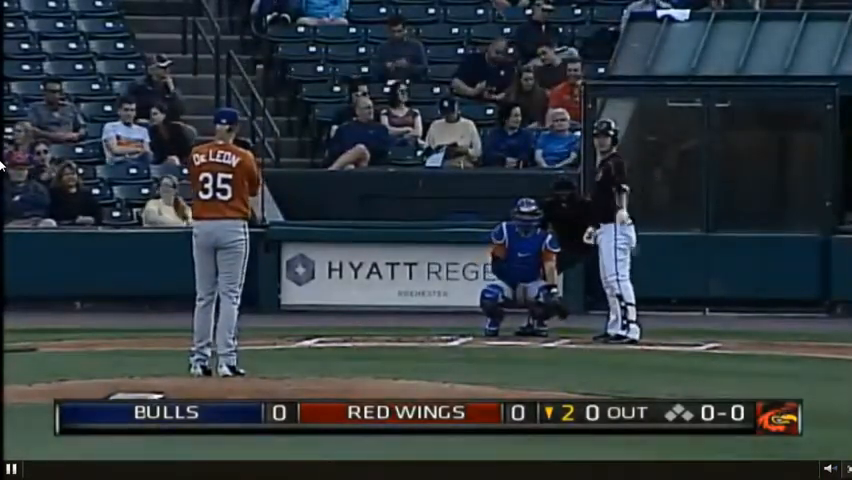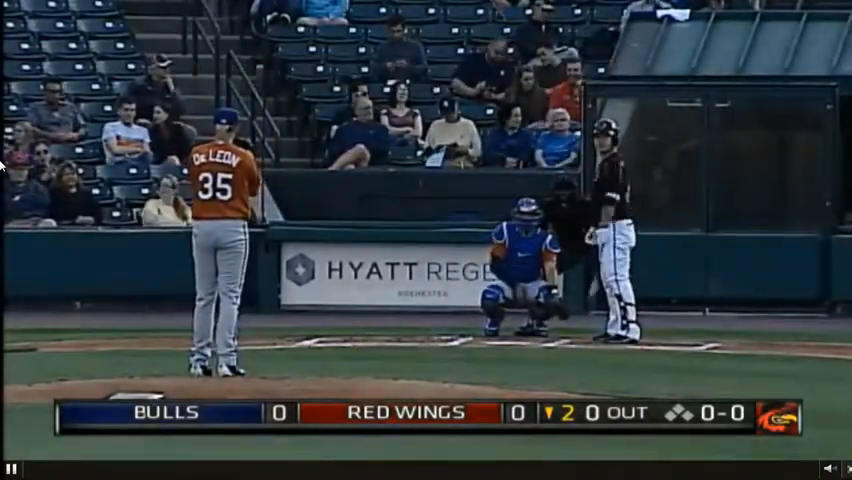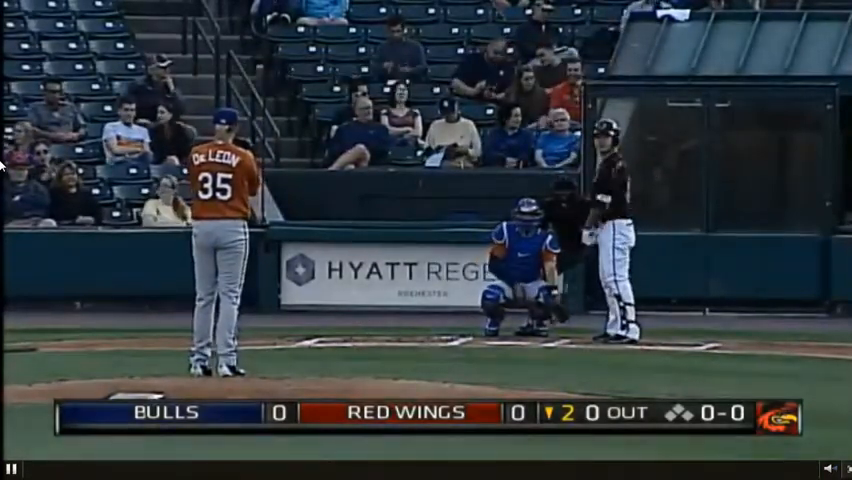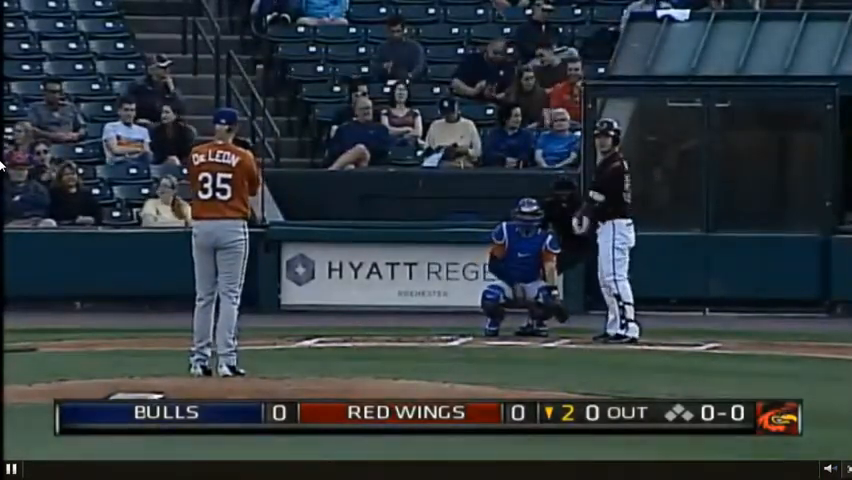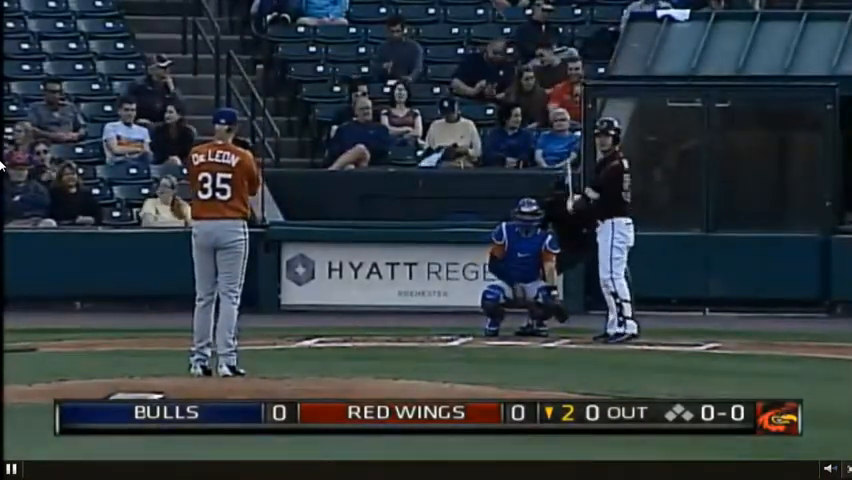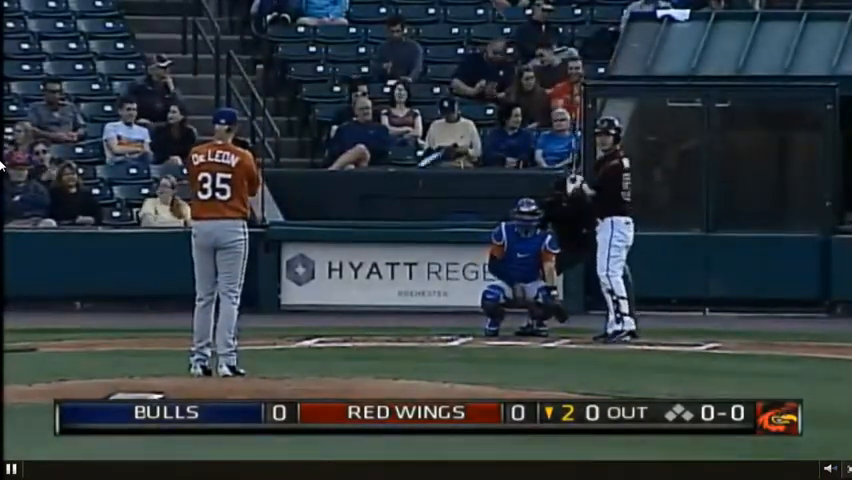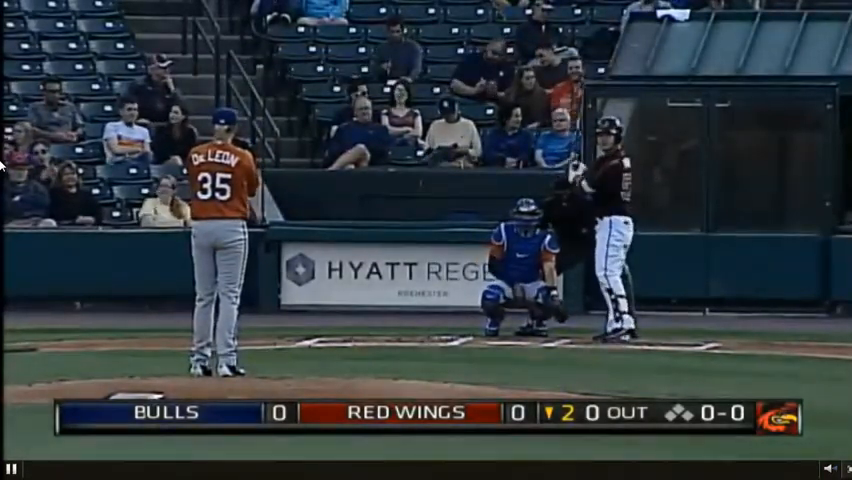
dt=0.1s
person 1, frame 1
left shoulder: (196, 155)
right shoulder: (244, 157)
right elbow: (254, 190)
left hip: (202, 227)
right hip: (232, 228)
left knee: (204, 295)
right knee: (229, 295)
left ankle: (199, 359)
right ankle: (226, 360)
person 1, frame 2
left shoulder: (196, 155)
right shoulder: (244, 157)
right elbow: (254, 189)
left hip: (202, 227)
right hip: (232, 228)
left knee: (204, 295)
right knee: (229, 295)
left ankle: (199, 359)
right ankle: (226, 360)
person 1, frame 3
left shoulder: (196, 155)
right shoulder: (243, 157)
right elbow: (254, 189)
left hip: (202, 227)
right hip: (232, 227)
left knee: (204, 295)
right knee: (229, 295)
left ankle: (199, 359)
right ankle: (226, 360)
person 1, frame 4
left shoulder: (196, 155)
right shoulder: (243, 157)
right elbow: (254, 189)
left hip: (201, 227)
right hip: (232, 227)
left knee: (204, 295)
right knee: (229, 295)
left ankle: (199, 359)
right ankle: (226, 360)
person 1, frame 5
left shoulder: (195, 155)
right shoulder: (243, 157)
right elbow: (253, 189)
left hip: (201, 227)
right hip: (232, 227)
left knee: (204, 295)
right knee: (229, 295)
left ankle: (199, 359)
right ankle: (226, 360)
person 1, frame 6
left shoulder: (195, 155)
right shoulder: (243, 157)
right elbow: (253, 189)
left hip: (201, 227)
right hip: (231, 228)
left knee: (204, 295)
right knee: (229, 296)
left ankle: (199, 359)
right ankle: (226, 360)
person 1, frame 7
left shoulder: (195, 155)
right shoulder: (243, 158)
right elbow: (253, 190)
left hip: (201, 227)
right hip: (231, 228)
left knee: (204, 296)
right knee: (229, 296)
left ankle: (199, 359)
right ankle: (226, 360)
person 2, frame 1
left shoulder: (614, 163)
right shoulder: (603, 164)
left elbow: (621, 188)
left wrist: (622, 209)
right wrist: (594, 226)
left hip: (616, 228)
right hip: (606, 228)
left knee: (618, 278)
right knee: (608, 281)
left ankle: (630, 329)
right ankle: (616, 328)
person 2, frame 2
left shoulder: (613, 164)
right shoulder: (605, 164)
left elbow: (612, 198)
left wrist: (603, 226)
right wrist: (598, 226)
left hip: (616, 228)
right hip: (609, 228)
left knee: (618, 278)
right knee: (609, 279)
left ankle: (630, 329)
right ankle: (616, 328)
person 2, frame 3
left shoulder: (612, 164)
right shoulder: (606, 164)
left elbow: (603, 200)
left wrist: (588, 226)
right wrist: (594, 226)
left hip: (615, 226)
right hip: (609, 228)
left knee: (617, 278)
right knee: (608, 280)
left ankle: (629, 329)
right ankle: (615, 328)
person 2, frame 4
left shoulder: (612, 164)
right shoulder: (611, 163)
left elbow: (598, 196)
left wrist: (580, 216)
right wrist: (588, 216)
left hip: (615, 226)
right hip: (611, 226)
left knee: (615, 277)
right knee: (606, 279)
left ankle: (628, 329)
right ankle: (615, 328)
person 2, frame 5
left shoulder: (611, 163)
right shoulder: (615, 162)
left elbow: (594, 193)
left wrist: (575, 202)
right wrist: (581, 199)
left hip: (614, 224)
right hip: (612, 225)
left knee: (613, 276)
right knee: (608, 278)
left ankle: (627, 326)
right ankle: (615, 328)
person 2, frame 6
left shoulder: (610, 161)
right shoulder: (618, 160)
left elbow: (591, 189)
left wrist: (575, 185)
right wrist: (581, 182)
left hip: (613, 223)
right hip: (616, 223)
left knee: (608, 273)
right knee: (610, 275)
left ankle: (624, 323)
right ankle: (615, 327)
person 2, frame 7
left shoulder: (610, 161)
right shoulder: (620, 159)
left elbow: (590, 186)
right elbow: (599, 184)
left wrist: (578, 177)
right wrist: (584, 173)
left hip: (612, 223)
right hip: (618, 222)
left knee: (606, 272)
right knee: (611, 274)
left ankle: (623, 321)
right ankle: (616, 325)
person 3, frame 1
left shoulder: (545, 238)
right shoulder: (504, 231)
left elbow: (550, 266)
right elbow: (497, 265)
left wrist: (554, 292)
right wrist: (515, 285)
left hip: (532, 284)
right hip: (508, 284)
left knee: (551, 299)
right knee: (488, 297)
left ankle: (536, 324)
right ankle: (493, 323)
person 3, frame 2
left shoulder: (545, 239)
right shoulder: (505, 231)
left elbow: (550, 267)
right elbow: (496, 265)
left wrist: (554, 292)
right wrist: (514, 285)
left hip: (532, 284)
right hip: (508, 283)
left knee: (550, 299)
right knee: (489, 297)
left ankle: (536, 323)
right ankle: (493, 323)
person 3, frame 3
left shoulder: (545, 239)
right shoulder: (504, 231)
left elbow: (550, 267)
right elbow: (494, 265)
left wrist: (554, 293)
right wrist: (513, 284)
left hip: (532, 284)
right hip: (508, 283)
left knee: (550, 299)
right knee: (489, 298)
left ankle: (536, 323)
right ankle: (494, 323)
person 3, frame 4
left shoulder: (545, 239)
right shoulder: (505, 231)
left elbow: (550, 267)
right elbow: (494, 264)
left wrist: (554, 293)
right wrist: (513, 283)
left hip: (532, 284)
right hip: (508, 283)
left knee: (550, 299)
right knee: (489, 298)
left ankle: (536, 323)
right ankle: (494, 323)
person 3, frame 5
left shoulder: (545, 239)
right shoulder: (504, 232)
left elbow: (550, 267)
right elbow: (494, 264)
left wrist: (554, 293)
right wrist: (513, 283)
left hip: (532, 284)
right hip: (508, 283)
left knee: (549, 299)
right knee: (489, 298)
left ankle: (536, 324)
right ankle: (494, 323)
person 3, frame 6
left shoulder: (545, 239)
right shoulder: (504, 232)
left elbow: (549, 267)
right elbow: (493, 265)
left wrist: (554, 293)
right wrist: (513, 283)
left hip: (532, 284)
right hip: (507, 282)
left knee: (549, 299)
right knee: (489, 298)
left ankle: (536, 323)
right ankle: (493, 323)
person 3, frame 7
left shoulder: (544, 239)
right shoulder: (504, 232)
left elbow: (549, 267)
right elbow: (493, 265)
left wrist: (554, 293)
right wrist: (513, 283)
left hip: (532, 284)
right hip: (508, 283)
left knee: (549, 299)
right knee: (489, 297)
left ankle: (536, 324)
right ankle: (494, 323)
